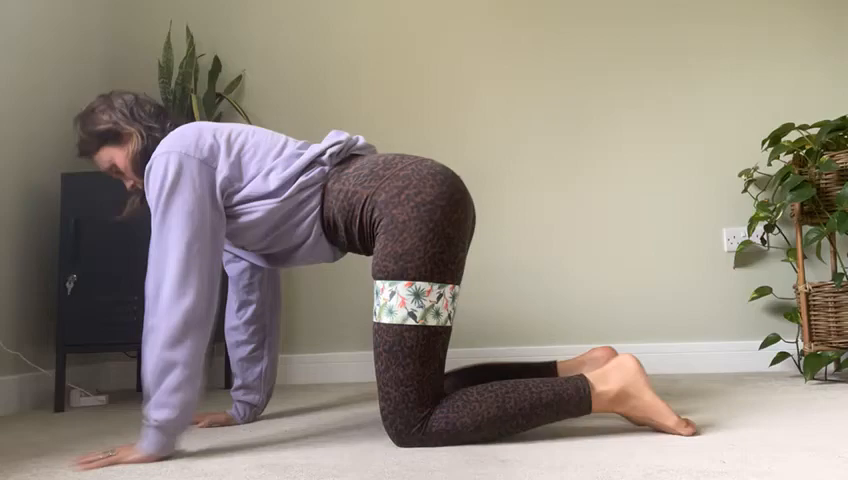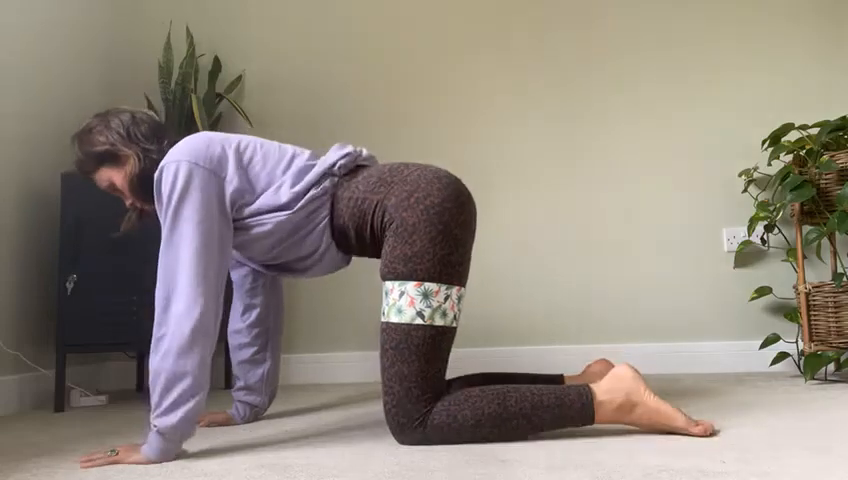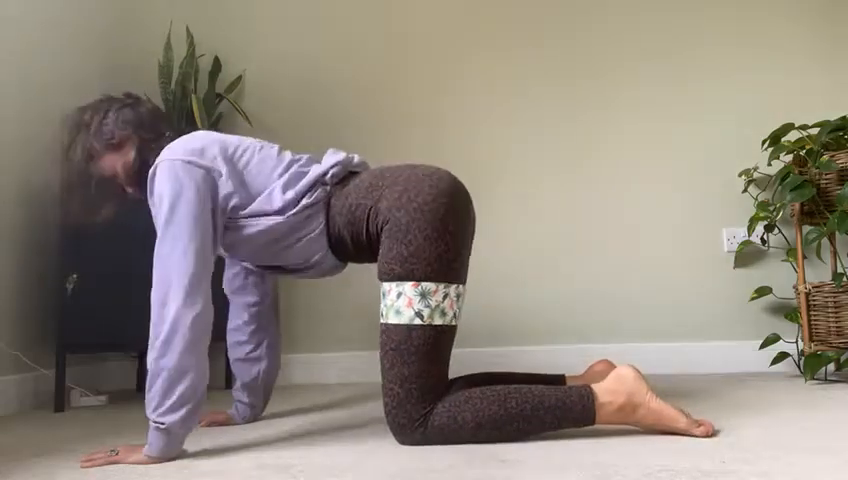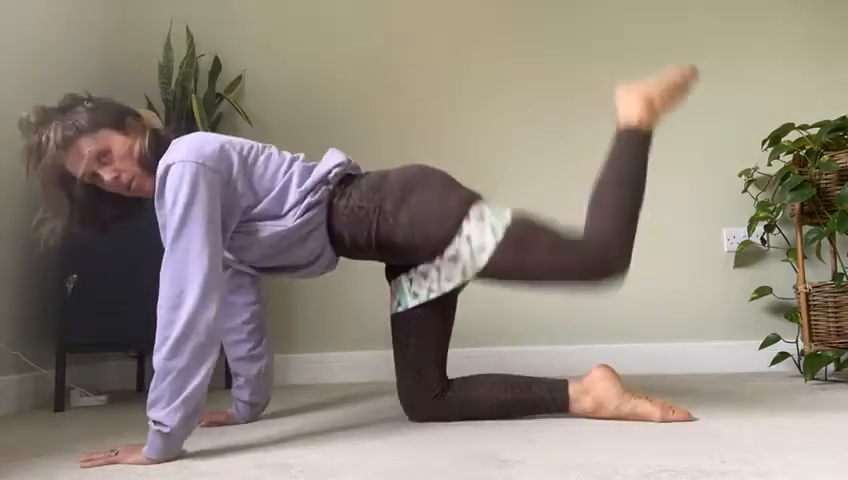
dt=0.7s
person 1, frame 1
left shoulder: (177, 155)
right shoulder: (211, 167)
left elbow: (177, 300)
right elbow: (250, 278)
left wrist: (157, 437)
right wrist: (247, 401)
left hip: (408, 203)
right hip: (420, 200)
left knee: (413, 422)
right knee: (420, 390)
left ankle: (605, 387)
right ankle: (581, 369)
person 1, frame 2
left shoulder: (184, 165)
right shoulder: (215, 176)
left elbow: (187, 306)
right elbow: (253, 285)
left wrist: (161, 440)
right wrist: (249, 401)
left hip: (416, 207)
right hip: (417, 208)
left knee: (414, 420)
right knee: (420, 393)
left ankle: (608, 398)
right ankle: (586, 379)
person 1, frame 3
left shoulder: (179, 168)
right shoulder: (215, 174)
left elbow: (181, 307)
right elbow: (248, 291)
left wrist: (161, 441)
right wrist: (245, 405)
left hip: (412, 210)
right hip: (421, 210)
left knee: (414, 421)
right knee: (422, 390)
left ankle: (611, 400)
right ankle: (586, 379)
person 1, frame 4
left shoulder: (189, 164)
right shoulder: (173, 192)
left elbow: (191, 305)
right elbow: (233, 297)
left wrist: (160, 438)
right wrist: (247, 402)
left hip: (410, 208)
right hip: (403, 242)
left knee: (601, 256)
right knee: (424, 402)
left ankle: (636, 113)
right ankle: (586, 394)
